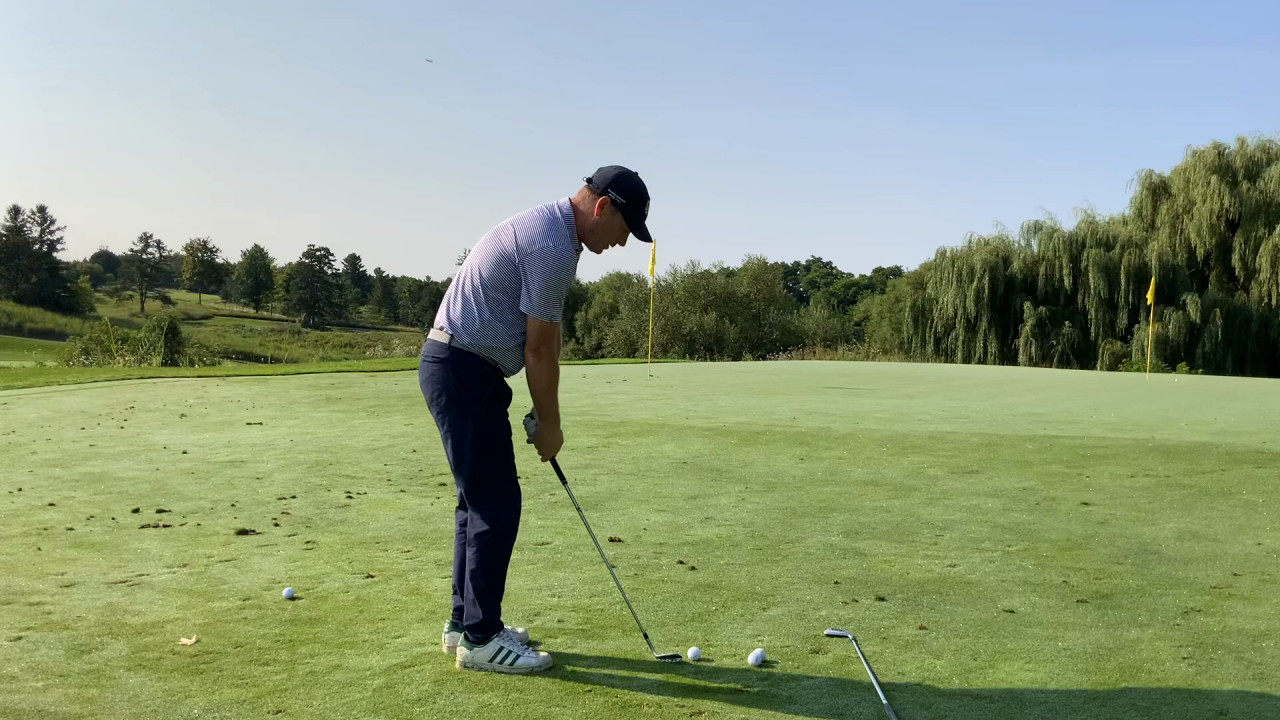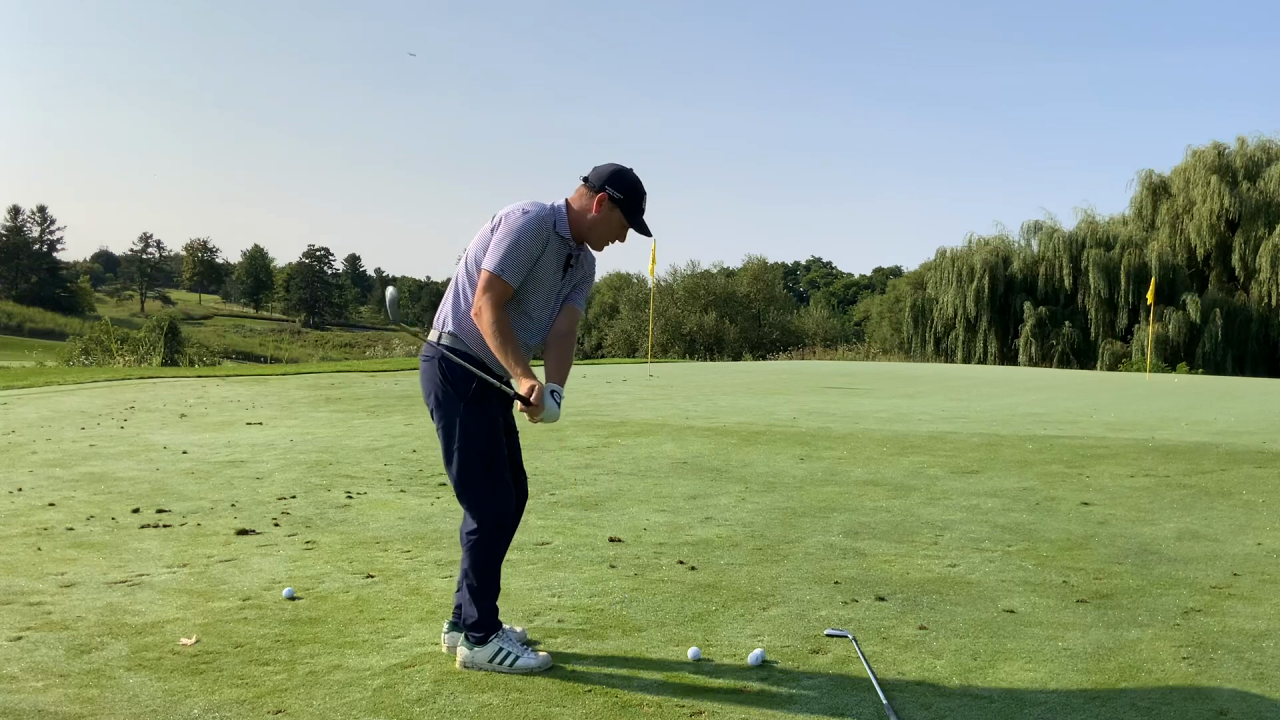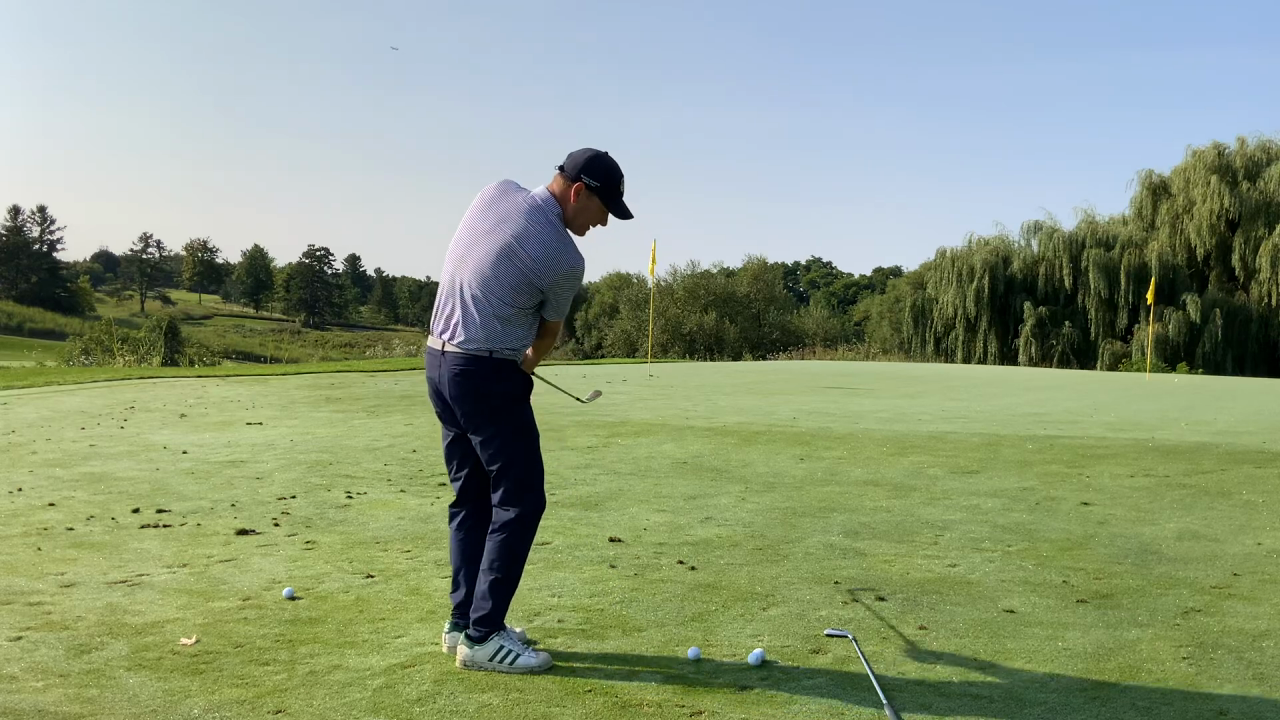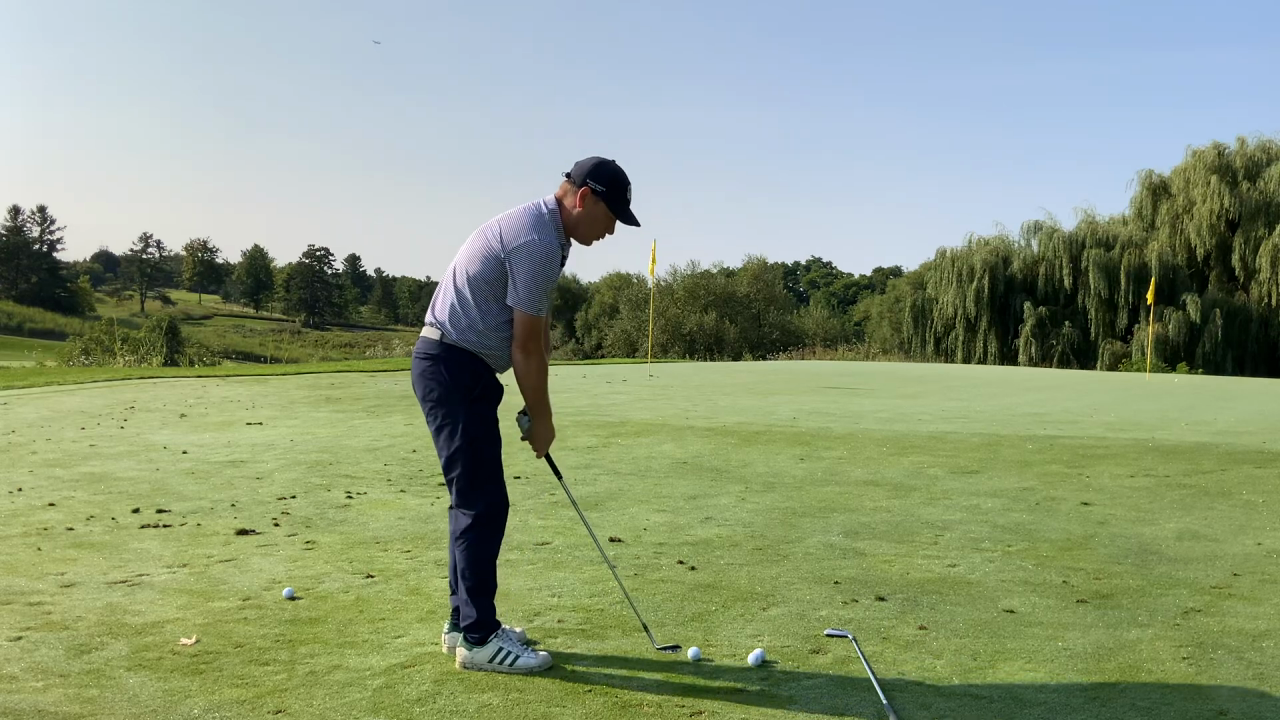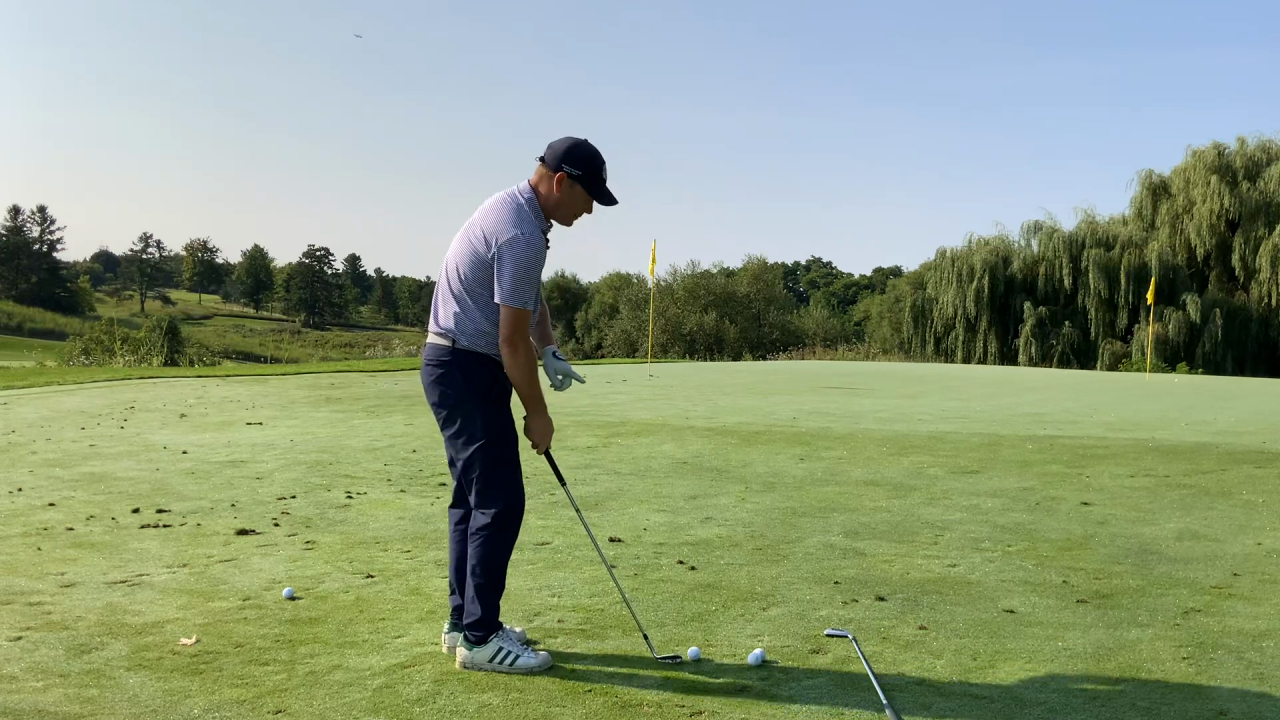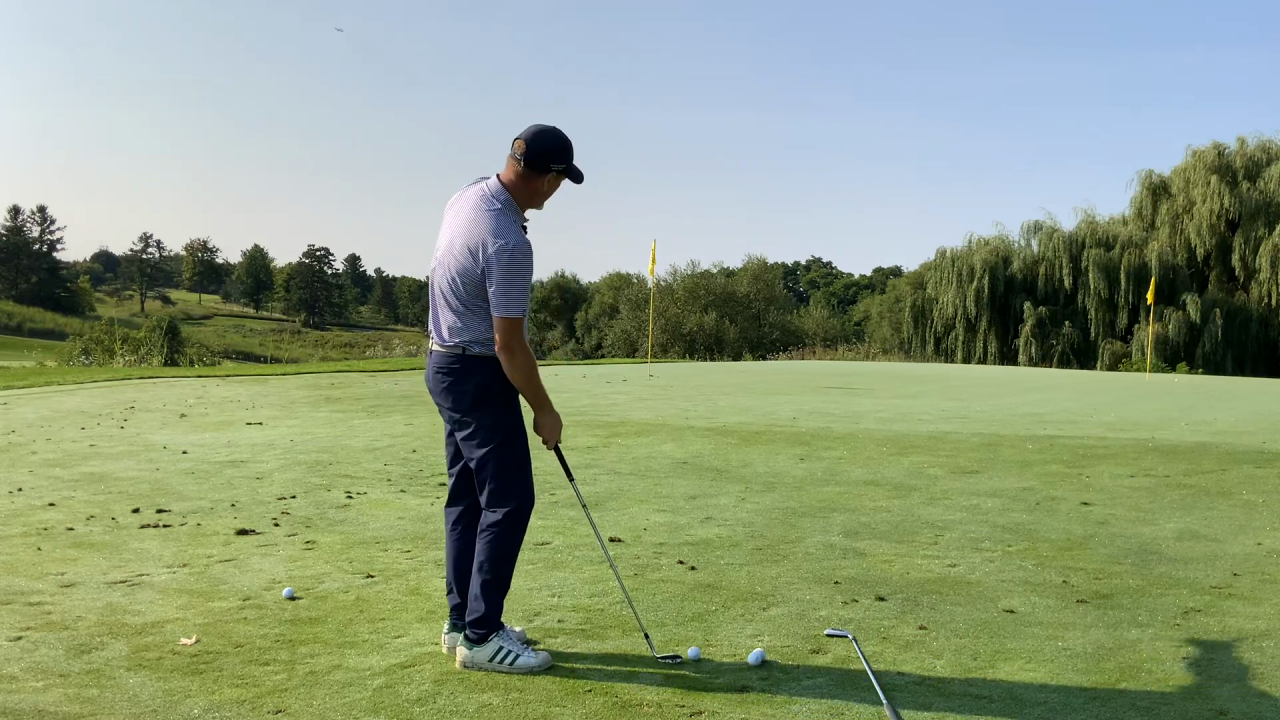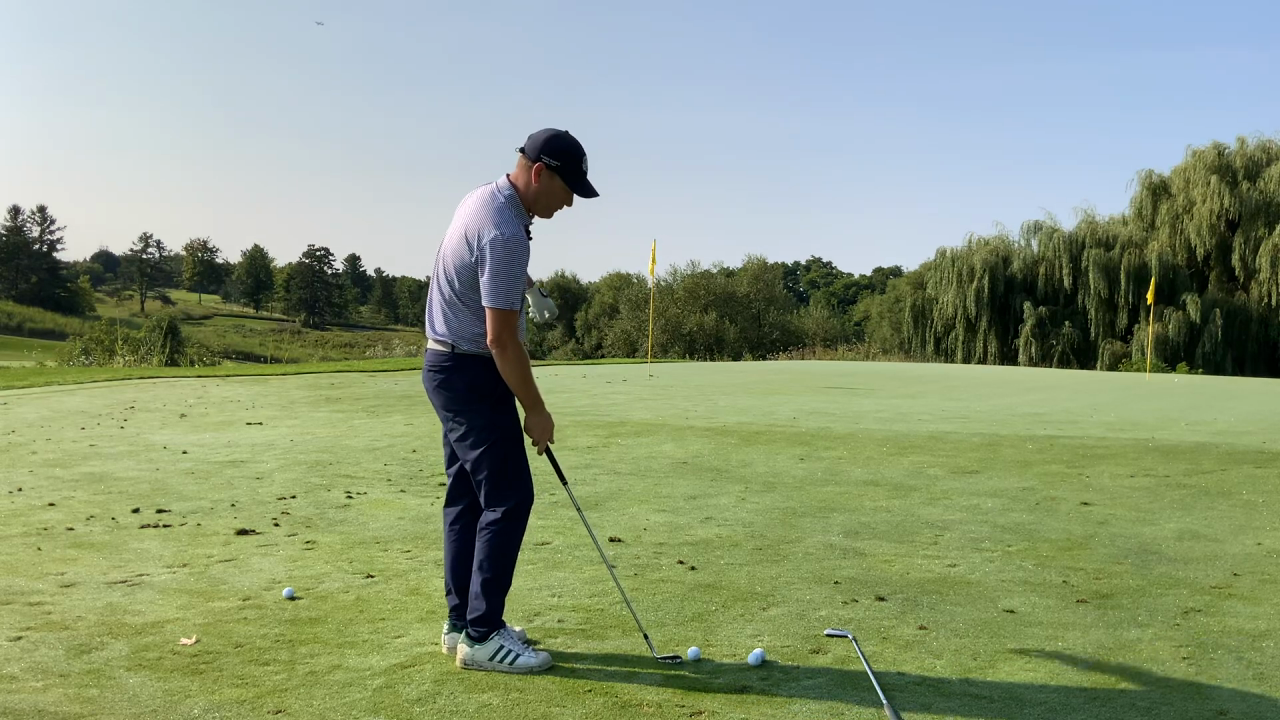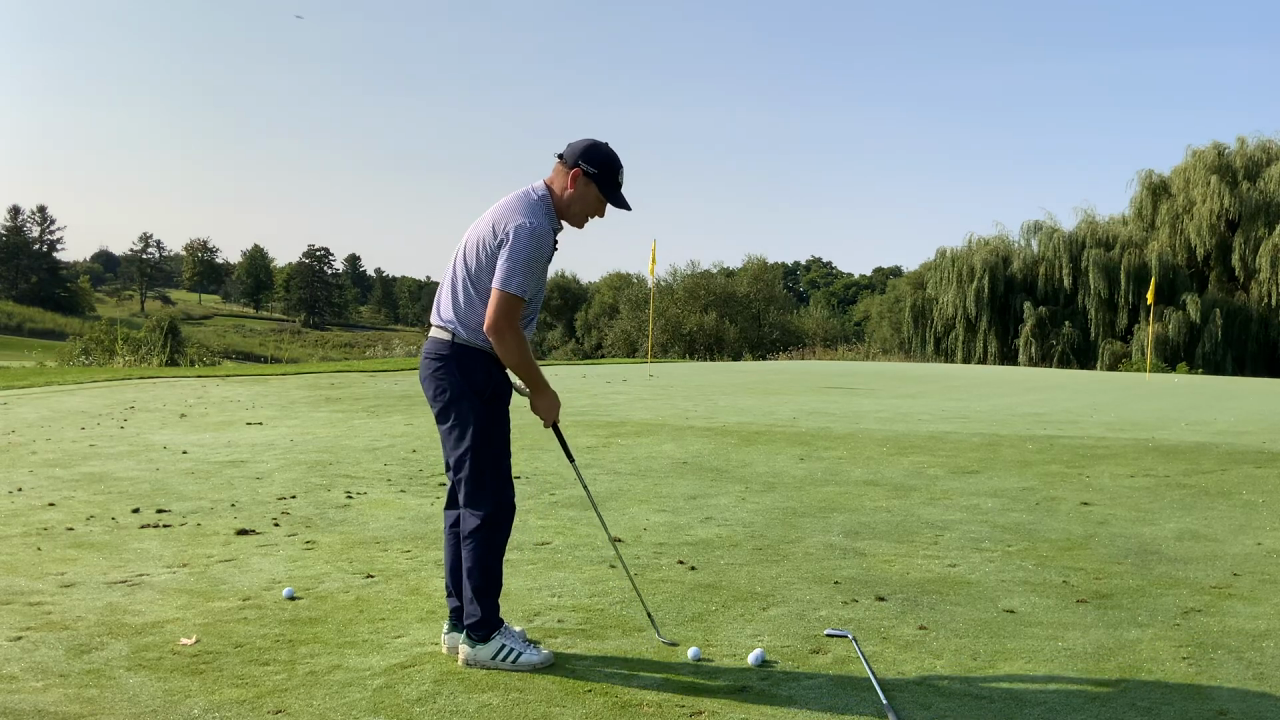
dt=0.7s
person 1, frame 1
left shoulder: (553, 231)
right shoulder: (554, 247)
left elbow: (550, 333)
right elbow: (538, 349)
left wrist: (542, 413)
right wrist: (551, 424)
left hip: (462, 370)
right hip: (463, 372)
left knee: (480, 498)
right knee: (496, 504)
left ankle: (465, 621)
right ankle: (480, 637)
person 1, frame 2
left shoulder: (582, 262)
right shoulder: (528, 223)
left elbow: (562, 332)
right elbow: (484, 308)
left wrist: (553, 392)
right wrist: (522, 377)
left hip: (487, 377)
right hip: (458, 370)
left knee: (508, 497)
right knee: (489, 503)
left ankle: (467, 621)
right ankle: (480, 638)
person 1, frame 3
left shoulder: (498, 192)
right shoulder: (564, 259)
right elbow: (547, 332)
right wrist: (529, 358)
left hip: (442, 361)
right hip: (486, 377)
left knee: (473, 497)
right knee: (520, 502)
left ankle: (464, 622)
right ankle: (482, 637)
person 1, frame 4
left shoulder: (540, 228)
right shoulder: (538, 242)
left elbow: (537, 332)
right elbow: (526, 346)
left wrist: (535, 406)
right wrist: (542, 420)
left hip: (456, 367)
right hip: (453, 368)
left knee: (471, 498)
right knee: (483, 502)
left ankle: (465, 621)
right ankle: (478, 637)
person 1, frame 5
left shoulder: (510, 206)
right shoulder: (522, 235)
left elbow: (530, 303)
right elbow: (513, 340)
left wrist: (552, 356)
right wrist: (537, 413)
left hip: (453, 366)
right hip: (468, 372)
left knee: (474, 499)
right knee: (499, 502)
left ankle: (464, 622)
right ankle: (479, 637)
person 1, frame 6
left shoulder: (469, 195)
right shoulder: (508, 243)
right elbow: (509, 345)
left wrist: (520, 201)
right wrist: (544, 411)
left hip: (448, 366)
right hip: (478, 376)
left knee: (468, 498)
right knee: (508, 502)
left ankle: (463, 621)
right ankle: (481, 636)
person 1, frame 7
left shoulder: (487, 199)
right shoulder: (503, 232)
right elbow: (501, 340)
left wrist: (528, 287)
right wrist: (536, 409)
left hip: (454, 368)
right hip: (469, 375)
left knee: (469, 496)
right knee: (508, 498)
left ankle: (463, 621)
right ankle: (482, 633)
person 1, frame 8
left shoulder: (525, 209)
right shoulder: (532, 226)
right elbow: (499, 326)
left wrist: (523, 379)
right wrist: (540, 389)
left hip: (459, 363)
right hip: (466, 367)
left knee: (469, 498)
right knee: (489, 502)
left ankle: (463, 621)
right ankle: (481, 634)
